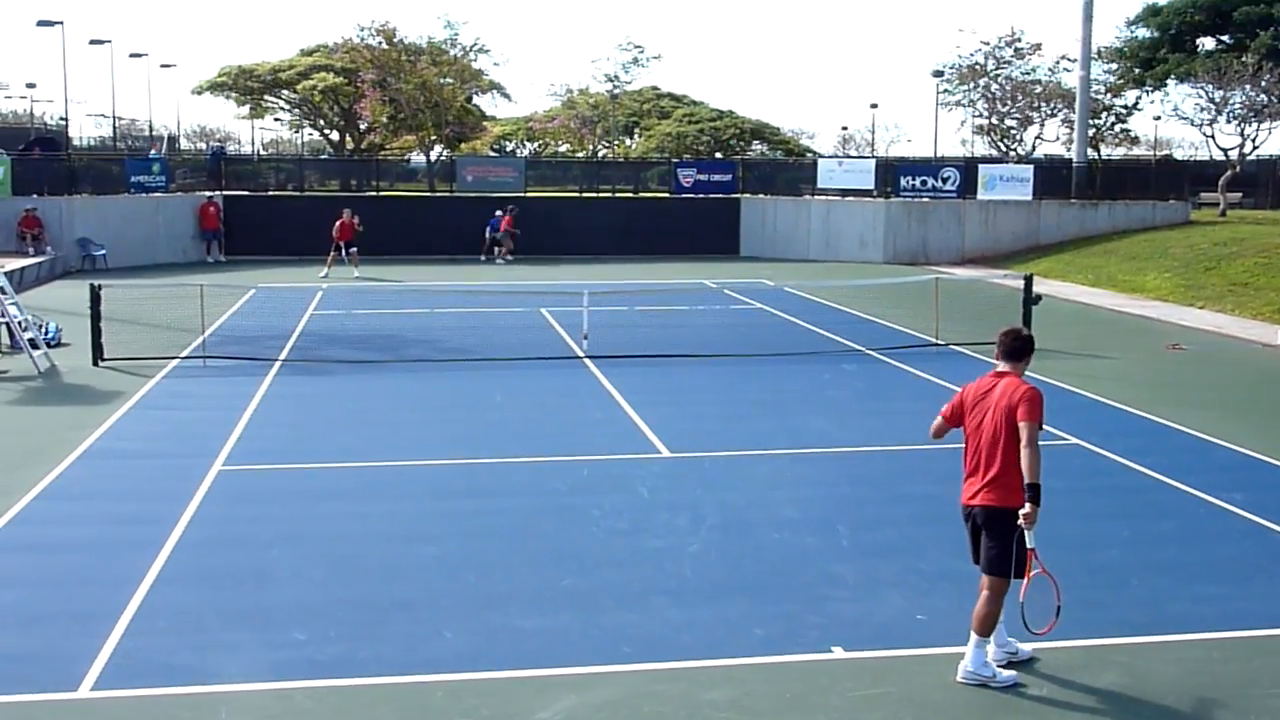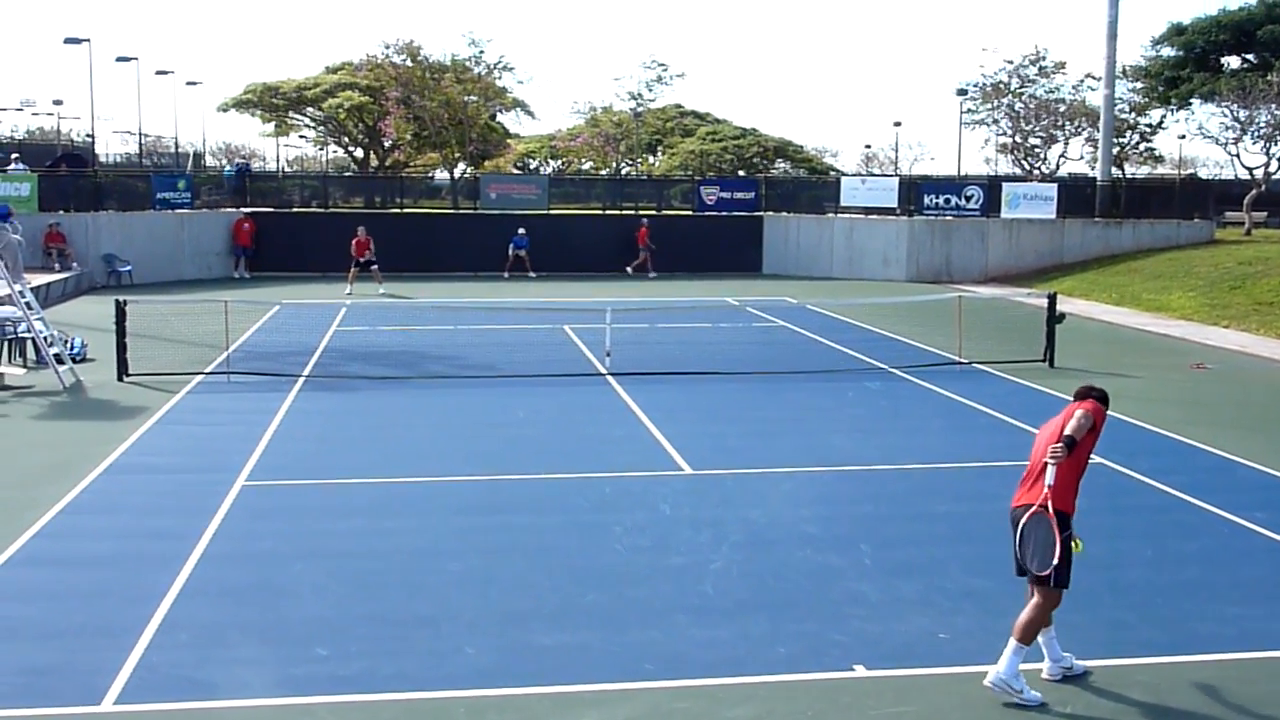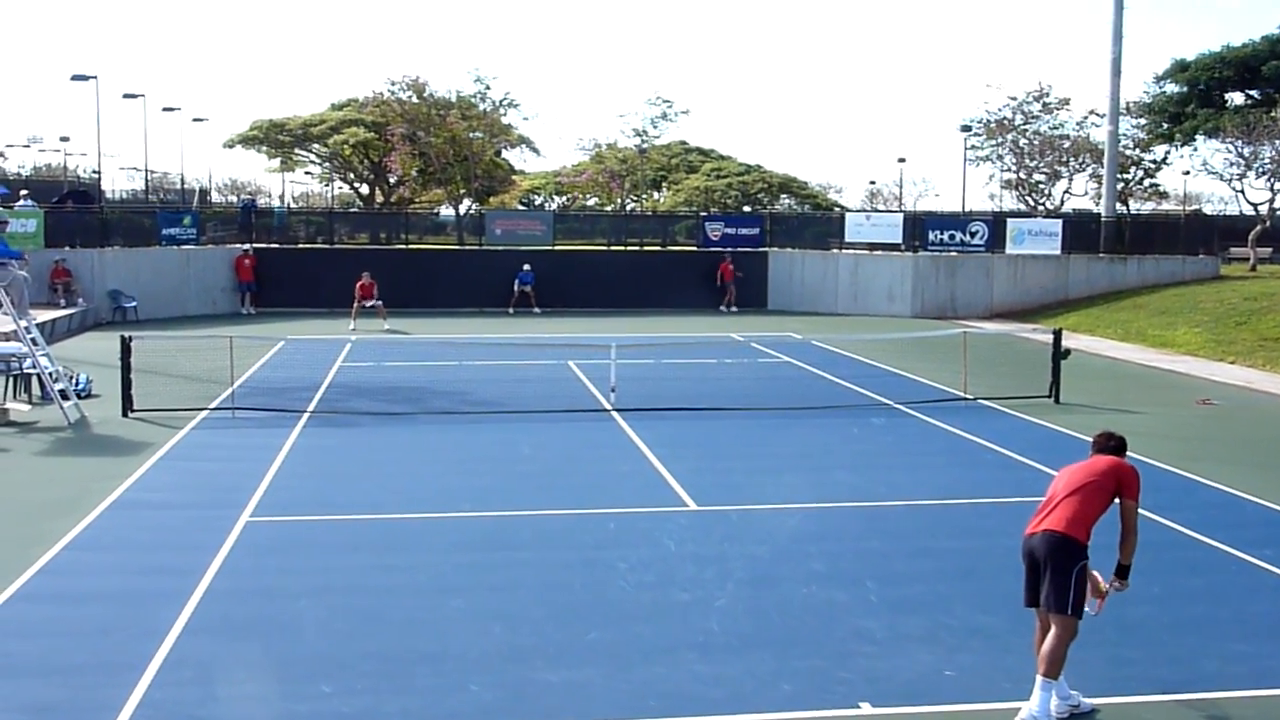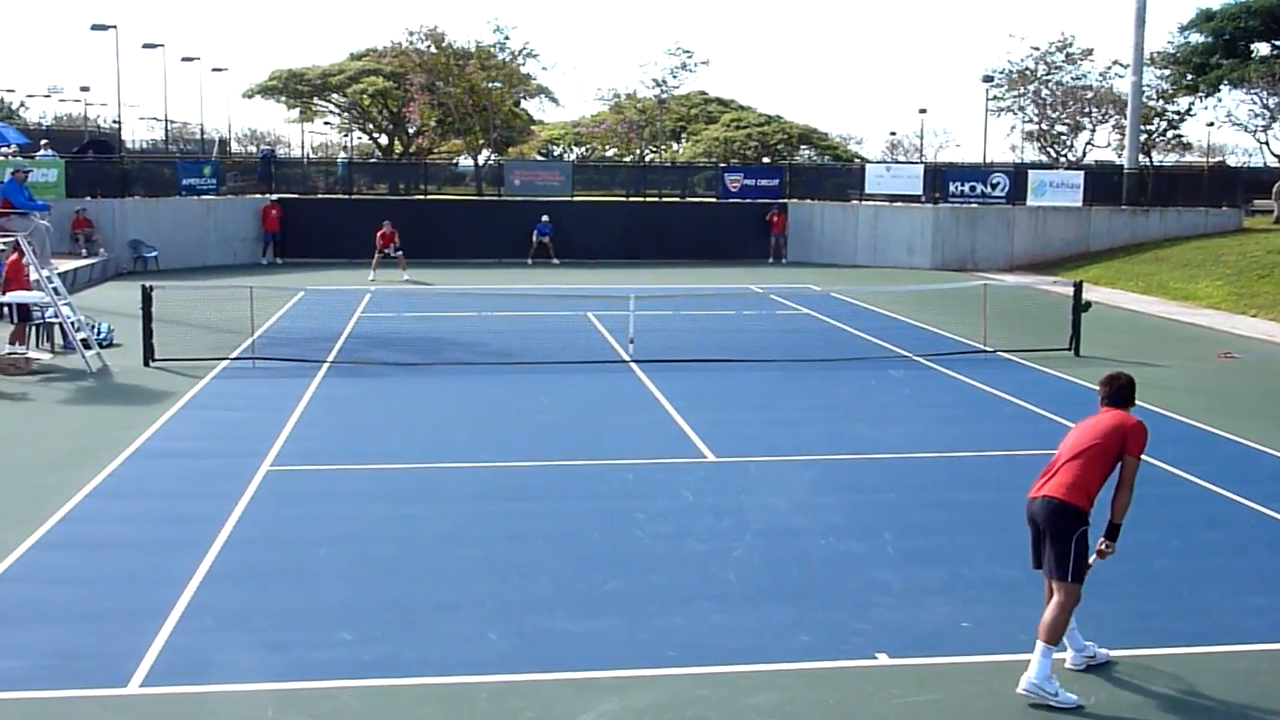
dt=1s
person 1, frame 1
left shoulder: (971, 390)
right shoulder: (1027, 393)
left elbow: (936, 432)
right elbow: (1027, 445)
left wrist: (941, 419)
right wrist: (1033, 496)
left hip: (972, 500)
right hip: (1003, 504)
left knee: (991, 577)
right knee: (995, 585)
left ankle: (999, 646)
right ankle: (973, 664)
person 1, frame 2
left shoulder: (1053, 423)
right shoulder: (1094, 408)
right elbow: (1080, 422)
right wrist: (1069, 444)
left hip: (1021, 505)
right hip: (1050, 509)
left knee: (1040, 590)
right knee: (1047, 595)
left ankle: (1056, 661)
right ankle: (1005, 671)
person 1, frame 3
left shoulder: (1070, 469)
right shoulder: (1126, 470)
right elbow: (1129, 530)
left wrist: (1088, 579)
right wrist: (1122, 573)
left hip: (1032, 537)
right hip: (1062, 541)
left knee: (1046, 623)
right knee: (1063, 627)
person 1, frame 4
left shoulder: (1086, 424)
right shoulder: (1134, 427)
right elbow: (1124, 487)
right wrist: (1111, 534)
left hip: (1037, 499)
right hip: (1064, 506)
left knee: (1056, 585)
right knee: (1066, 594)
left ankle: (1078, 651)
right ankle: (1037, 676)
